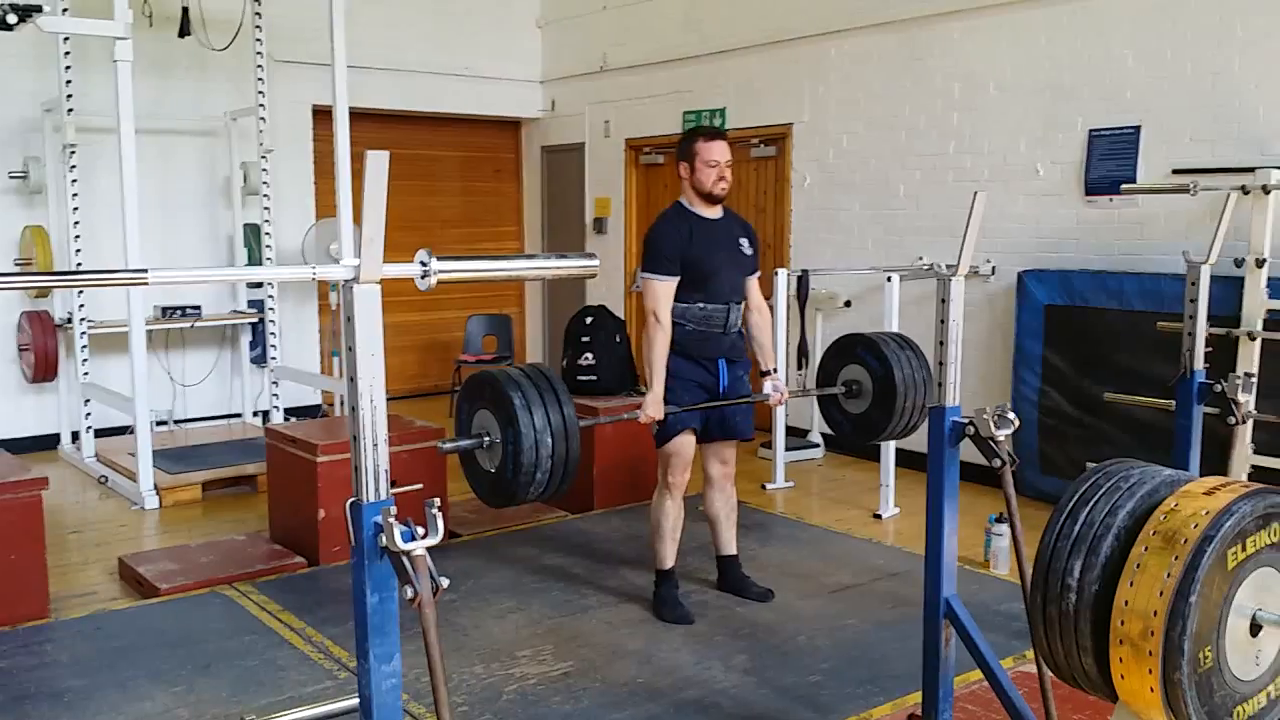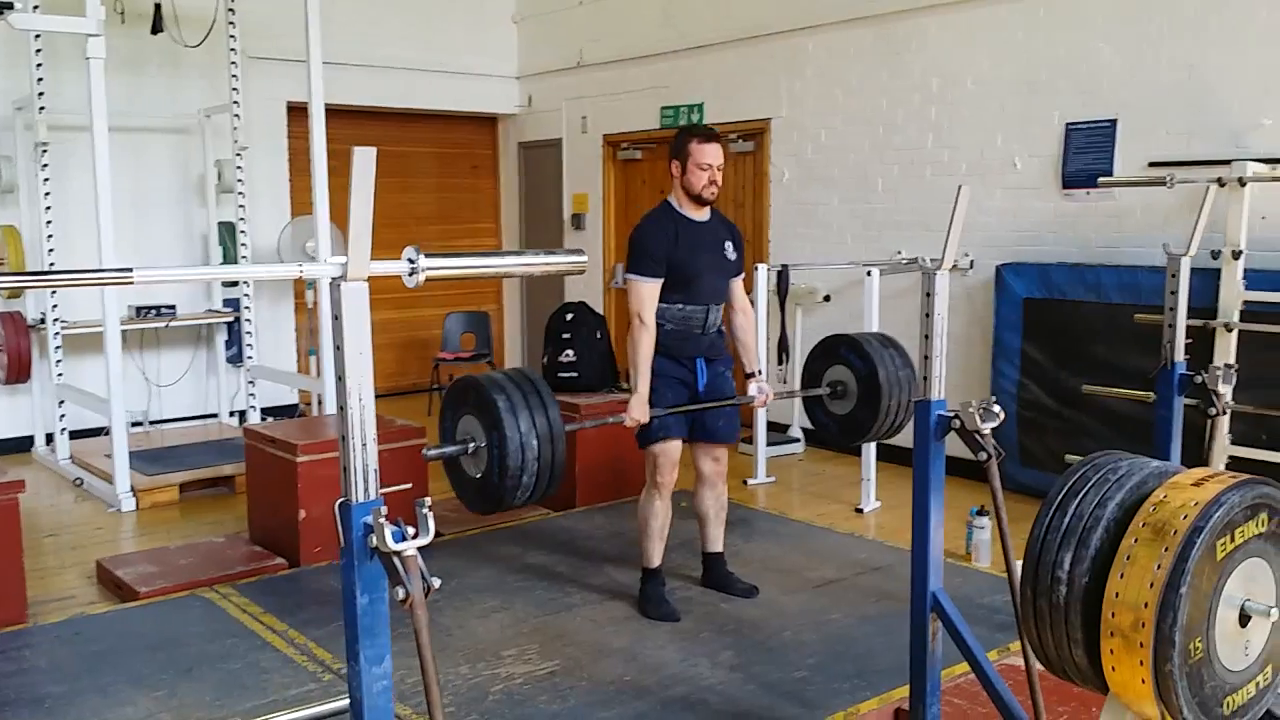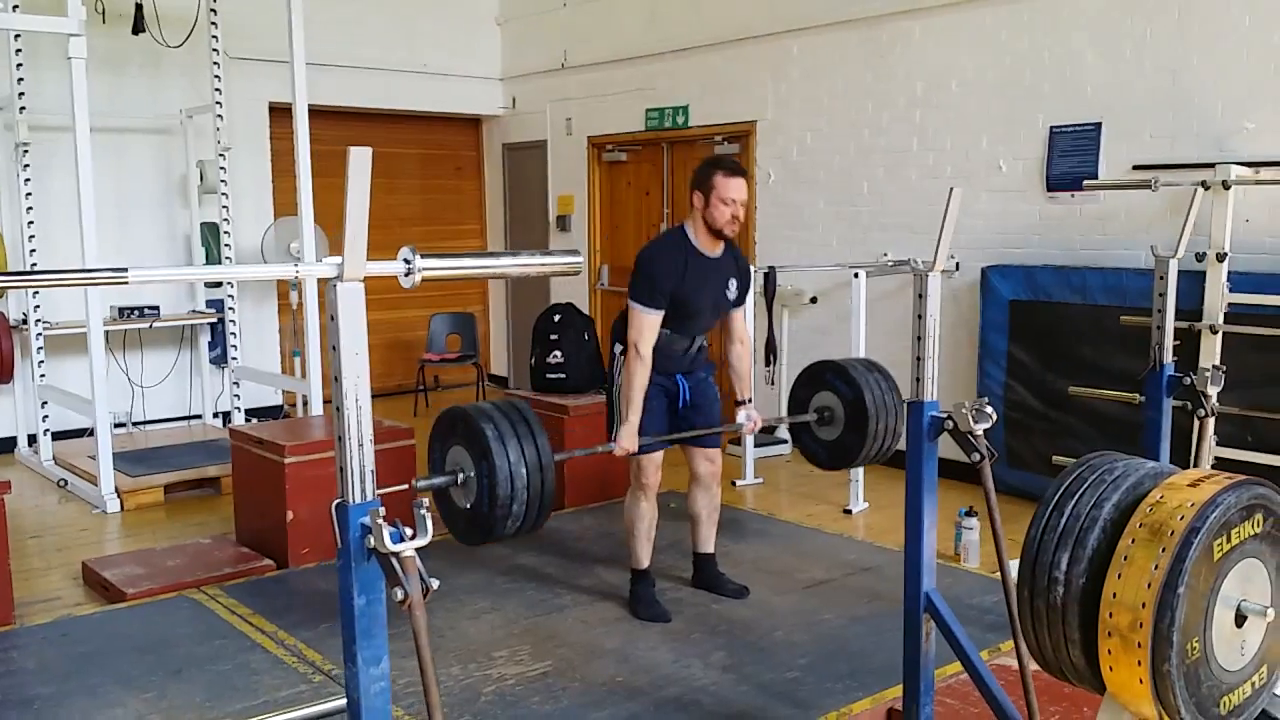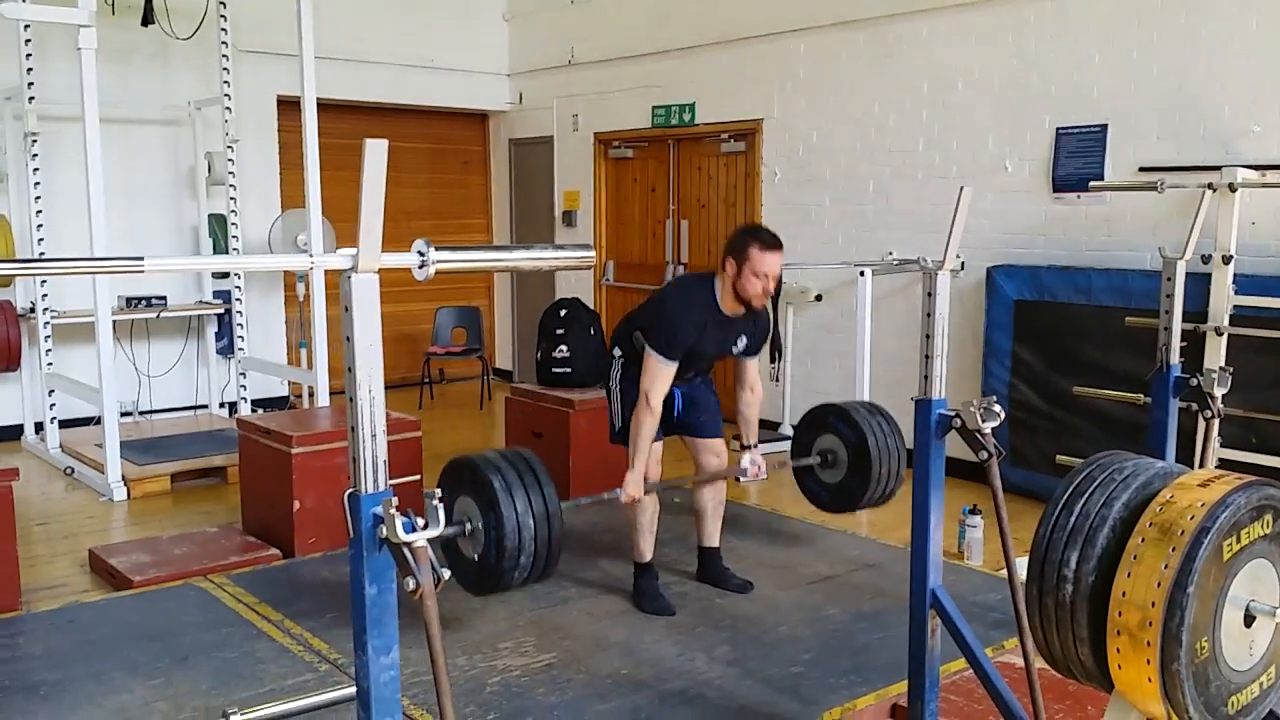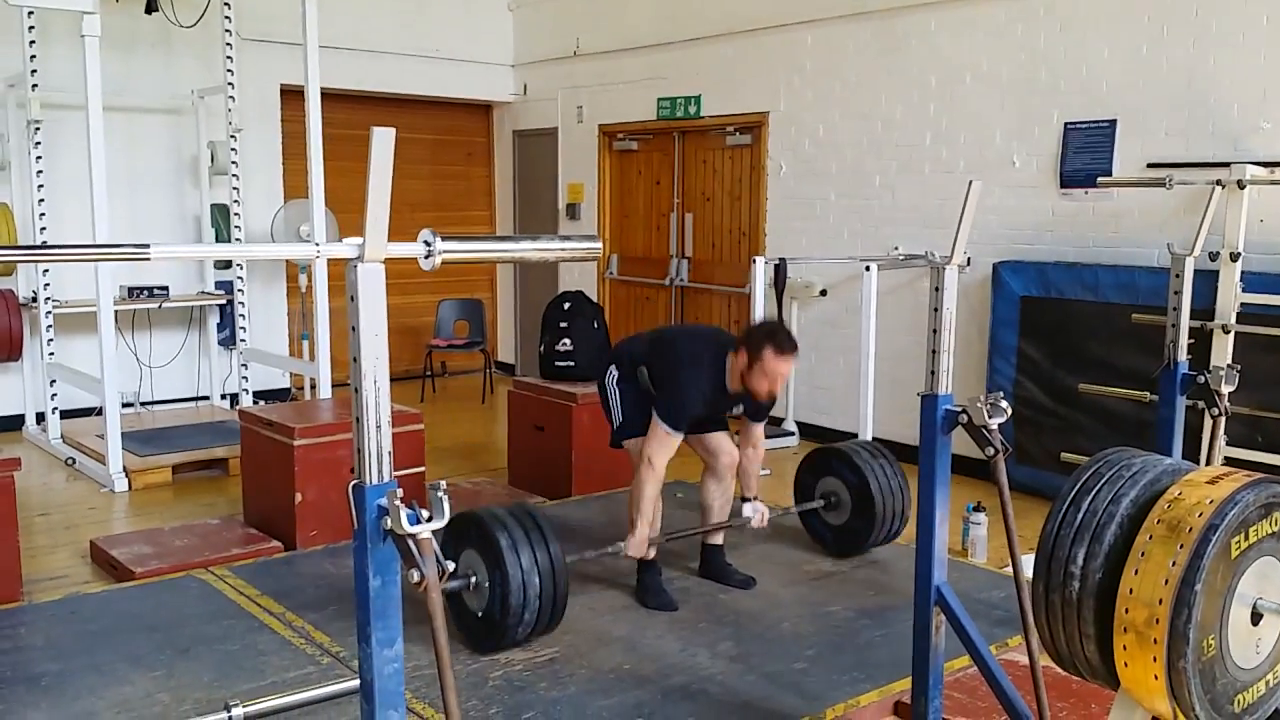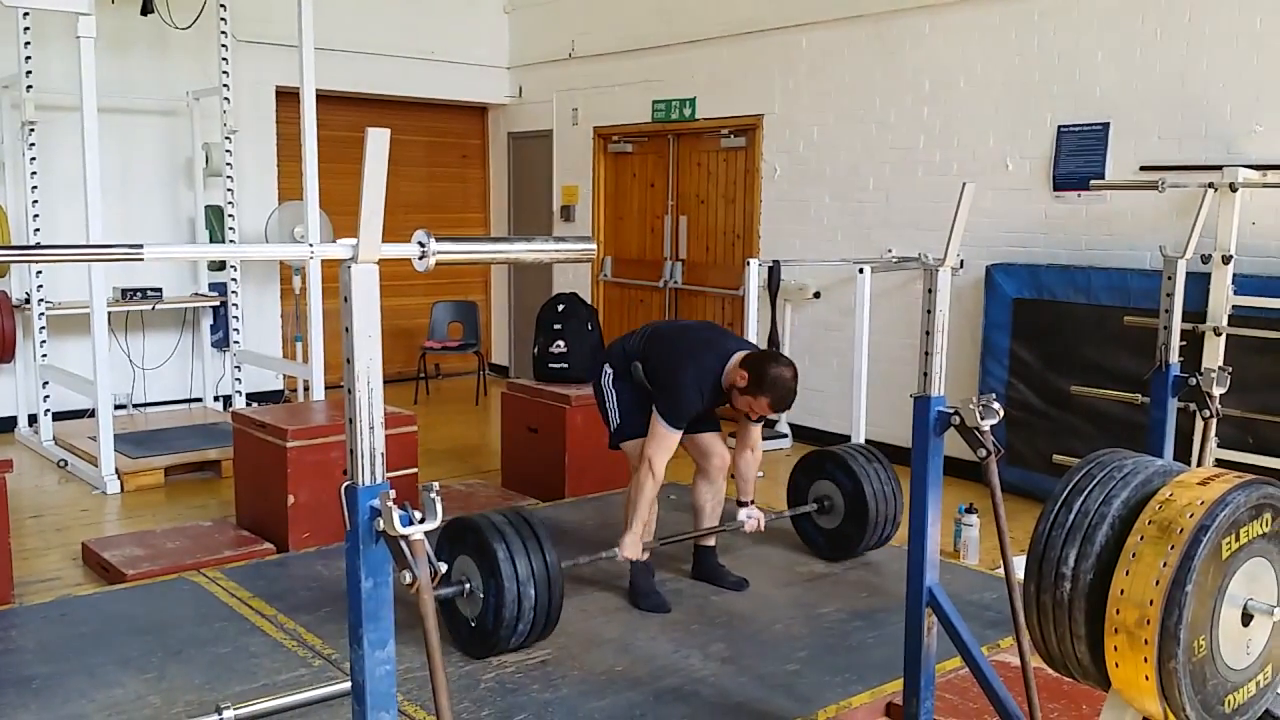
dt=0.2s
person 1, frame 1
left shoulder: (741, 230)
right shoulder: (669, 230)
left elbow: (755, 305)
right elbow: (657, 316)
left wrist: (769, 371)
right wrist: (655, 392)
left hip: (731, 363)
right hip: (682, 366)
left knee: (722, 470)
right knee: (676, 476)
left ankle: (729, 569)
right ankle: (665, 584)
person 1, frame 2
left shoulder: (727, 232)
right shoulder: (655, 231)
left elbow: (739, 307)
right elbow: (642, 317)
left wrist: (754, 373)
right wrist: (639, 393)
left hip: (714, 362)
right hip: (664, 365)
left knee: (714, 469)
right knee: (664, 475)
left ankle: (714, 566)
right ankle: (651, 581)
person 1, frame 3
left shoulder: (735, 264)
right shoulder: (662, 258)
left elbow: (738, 337)
right elbow: (640, 347)
left wrist: (745, 402)
right wrist: (630, 424)
left hip: (692, 367)
right hip: (645, 372)
left knee: (709, 468)
right knee: (648, 477)
left ankle: (705, 567)
right ankle: (641, 583)
person 1, frame 4
left shoulder: (757, 320)
right shoulder: (683, 307)
left elbow: (749, 386)
right elbow: (651, 396)
left wrist: (750, 447)
right wrist: (636, 469)
left hip: (691, 373)
right hip: (634, 364)
left knee: (716, 459)
right knee: (650, 473)
left ankle: (710, 561)
right ankle: (644, 577)
person 1, frame 5
left shoulder: (760, 385)
right shoulder: (692, 380)
left elbow: (752, 444)
right elbow: (654, 460)
left wrist: (751, 500)
right wrist: (638, 532)
right hip: (630, 379)
left knee: (724, 457)
right knee: (651, 472)
left ankle: (713, 559)
right ankle: (648, 575)
person 1, frame 6
left shoulder: (758, 375)
right shoulder: (692, 381)
left elbow: (749, 446)
right elbow: (654, 461)
left wrist: (746, 504)
right wrist: (634, 534)
left hip: (667, 374)
right hip: (624, 375)
left knee: (717, 460)
right knee: (649, 473)
left ankle: (705, 558)
right ankle: (641, 573)
